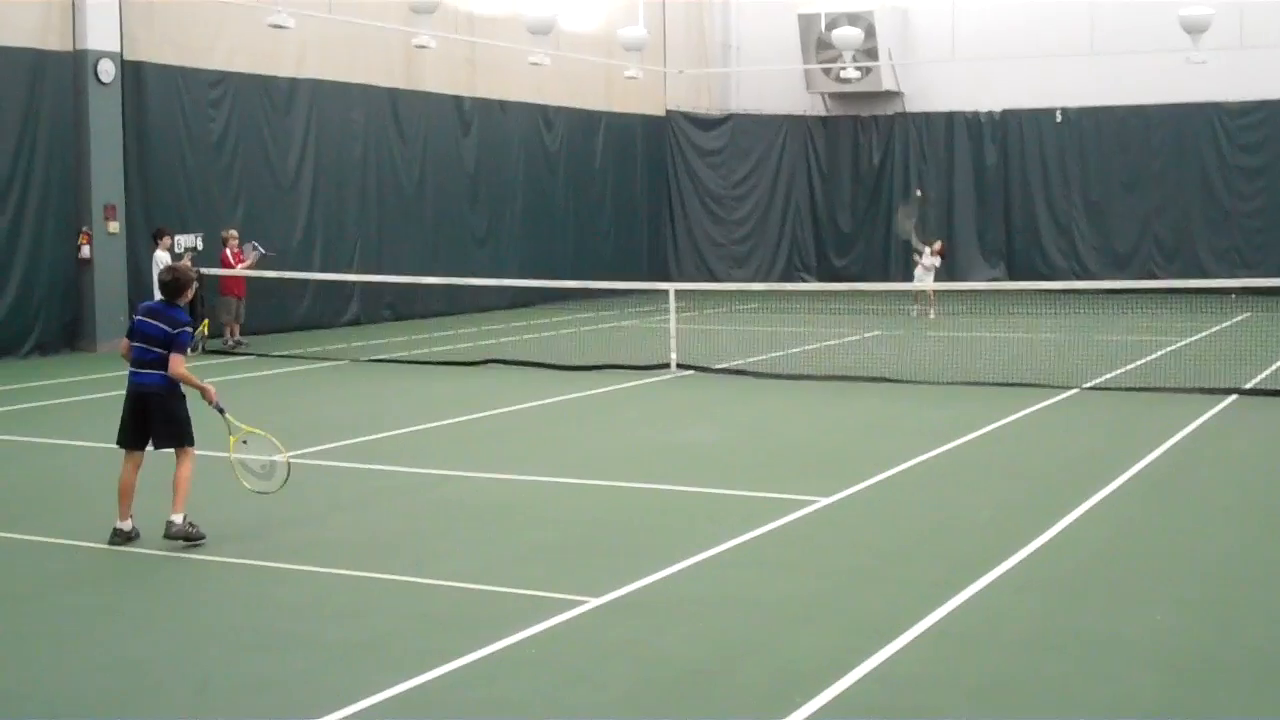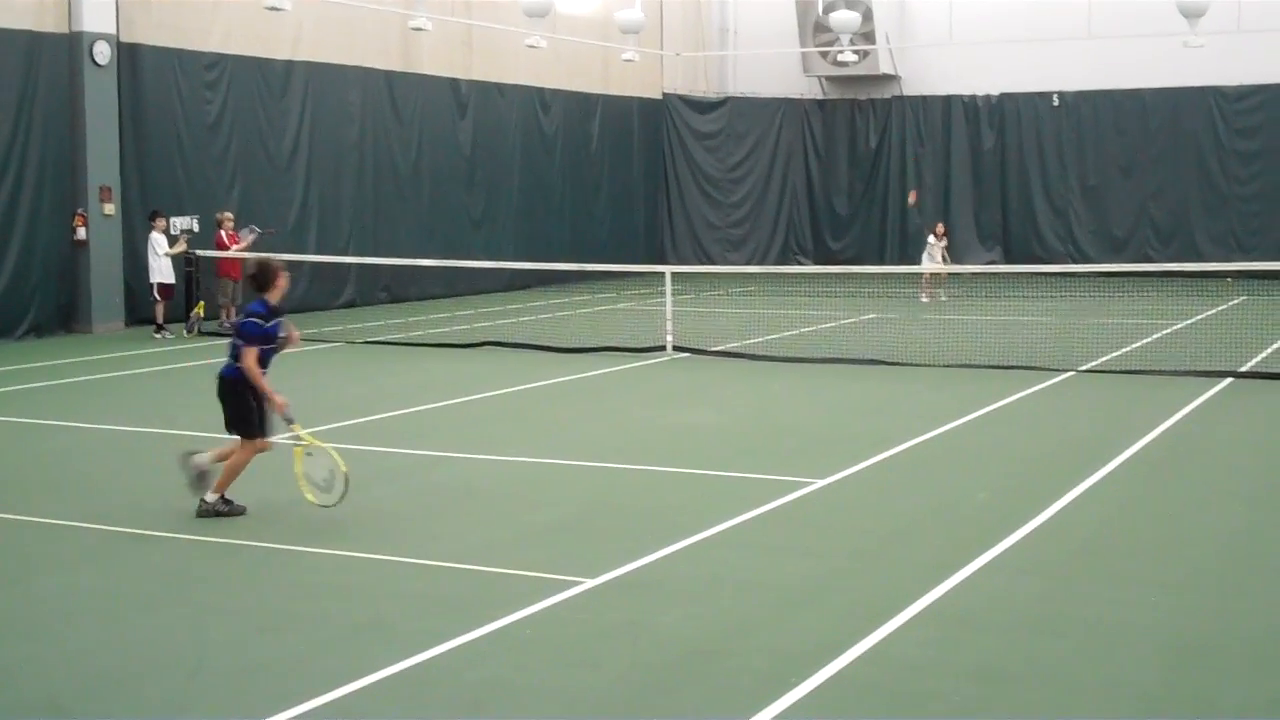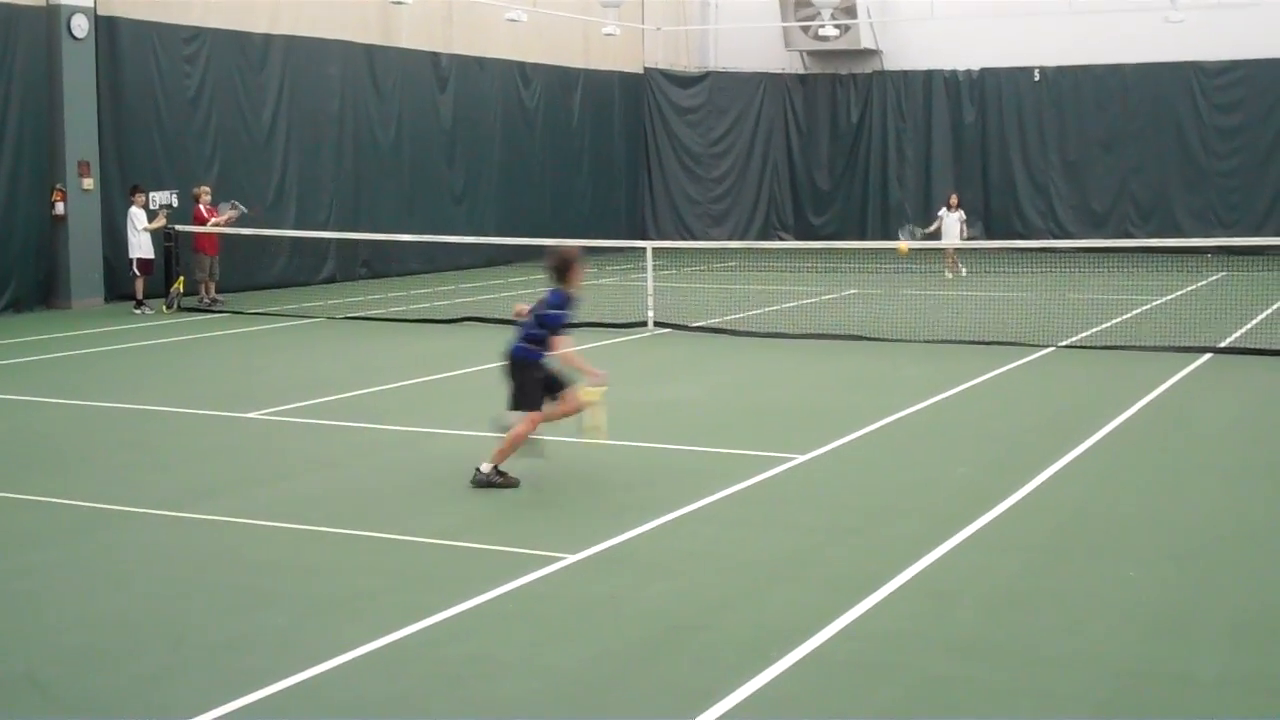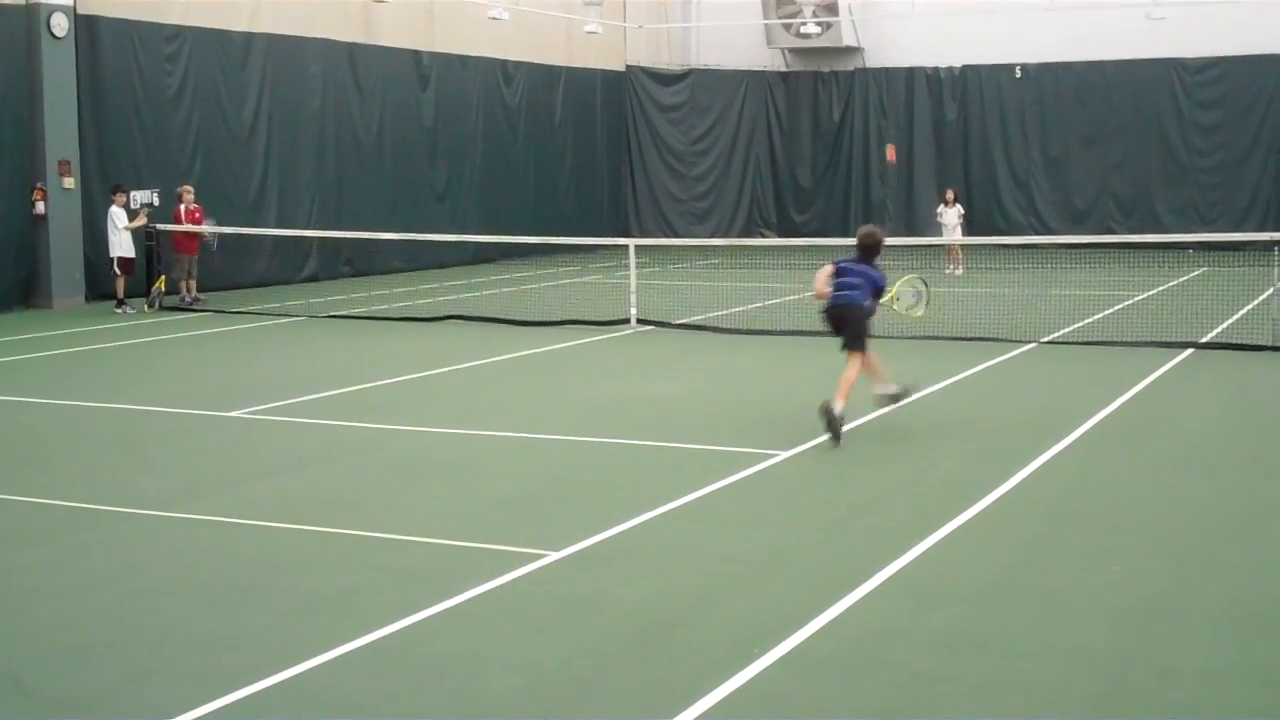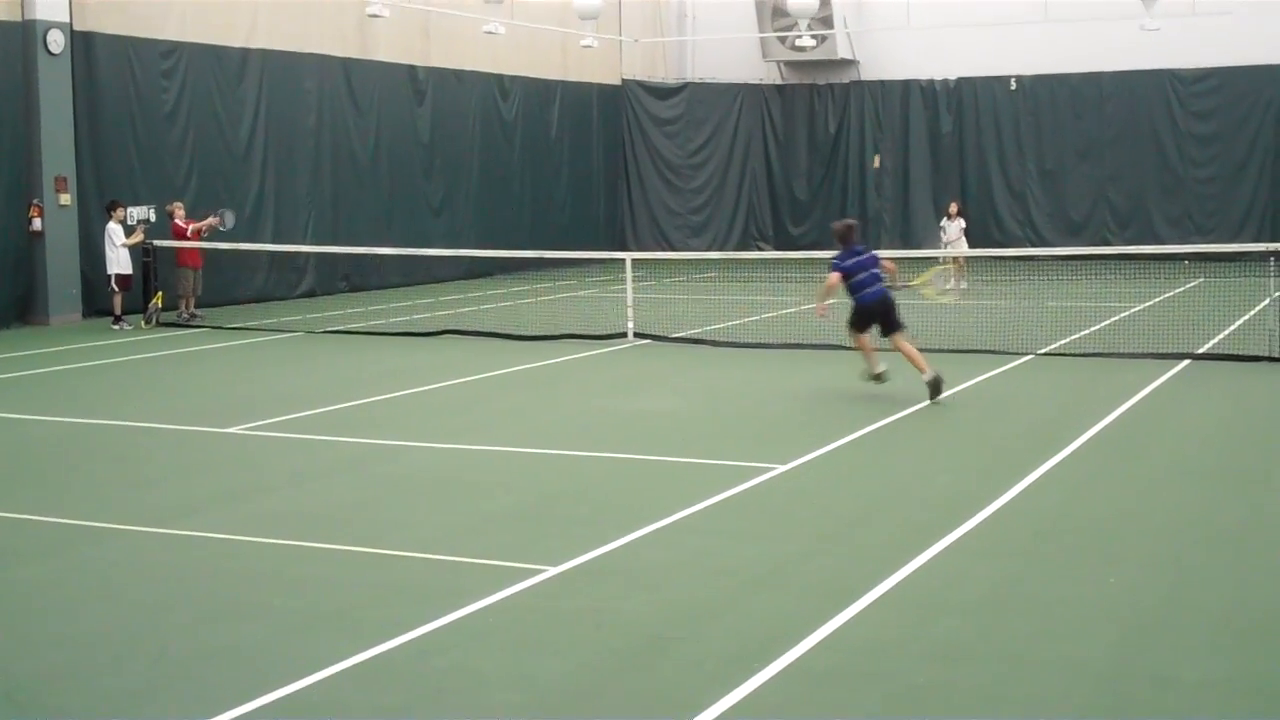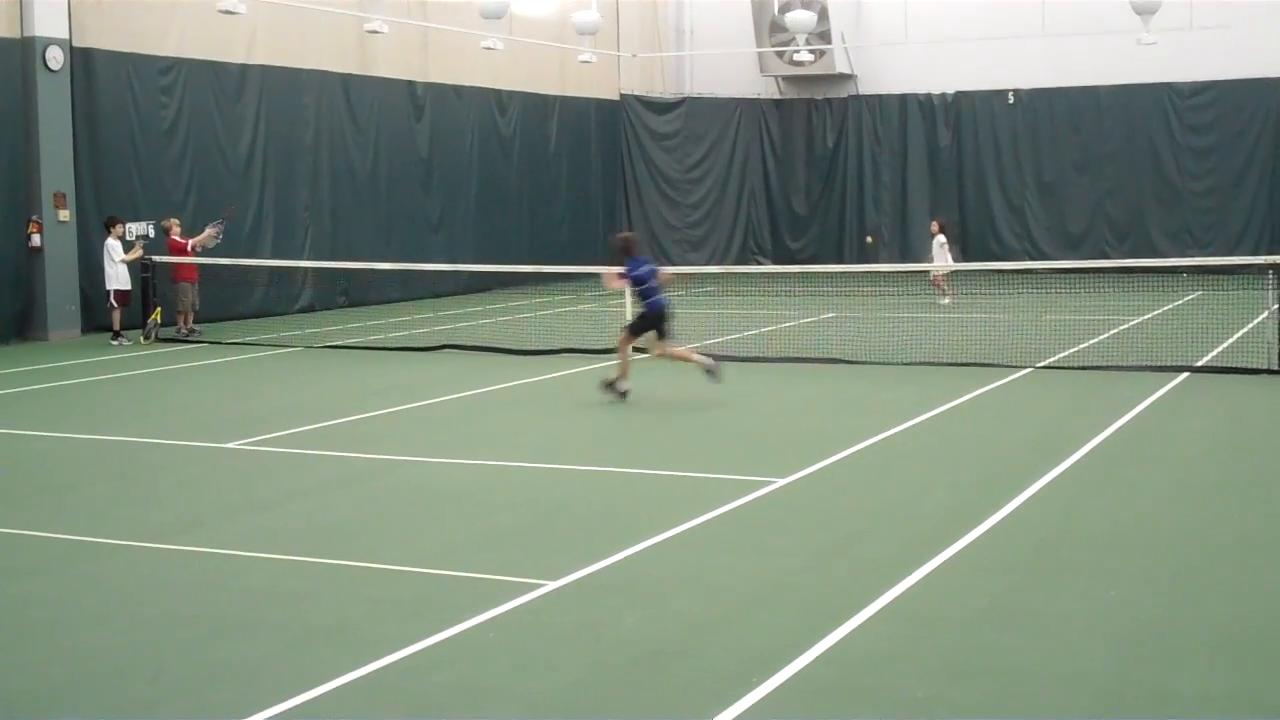
dt=0.7s
person 1, frame 1
left shoulder: (143, 310)
right shoulder: (181, 322)
left elbow: (125, 351)
right elbow: (176, 370)
right wrist: (204, 388)
left hip: (136, 390)
right hip: (165, 393)
left knee: (132, 459)
right knee: (185, 455)
left ankle: (122, 526)
right ankle: (177, 521)
person 1, frame 2
left shoulder: (274, 311)
right shoulder: (255, 316)
left elbow: (270, 343)
right elbow: (248, 363)
left wrist: (288, 338)
right wrist: (271, 395)
left hip: (250, 382)
right hip: (236, 382)
left knee: (260, 443)
right knee: (251, 444)
left ankle: (200, 460)
right ankle: (211, 500)
person 1, frame 3
left shoulder: (560, 297)
right shoulder: (556, 305)
right elbow: (561, 349)
left wrist: (527, 313)
right wrist: (590, 371)
left hip: (532, 360)
right hip: (523, 361)
left knee: (575, 402)
right knee: (532, 419)
left ankle: (517, 430)
right ankle: (487, 471)
person 1, frame 4
left shoulder: (843, 263)
right shoulder: (879, 275)
left elbow: (826, 271)
right elbow: (873, 306)
left wrist: (819, 286)
left hip: (833, 311)
right hip: (854, 312)
left knee: (863, 351)
right knee: (855, 362)
left ankle: (886, 389)
right ankle: (835, 409)
person 1, frame 5
left shoulder: (838, 261)
right shoulder: (866, 252)
left elbow: (833, 281)
right elbow: (890, 267)
left wrist: (821, 301)
right wrist: (894, 281)
left hip: (864, 305)
right hip: (884, 299)
left knee: (856, 331)
right knee: (899, 341)
left ankle: (877, 369)
right ankle: (929, 377)
person 1, frame 6
left shoulder: (630, 269)
right shoulder: (644, 261)
left elbow: (621, 286)
right elbow: (664, 277)
left wrist: (609, 278)
left hip: (654, 311)
right hip: (660, 307)
left knee: (624, 341)
right knee: (662, 350)
left ankle: (622, 386)
right ankle: (704, 361)
